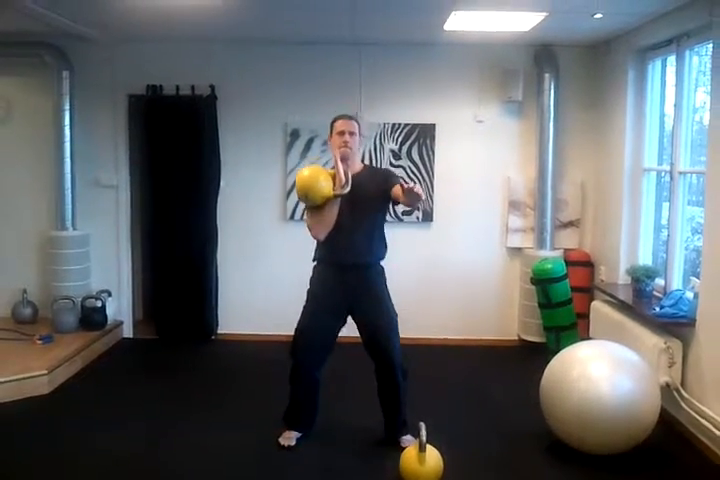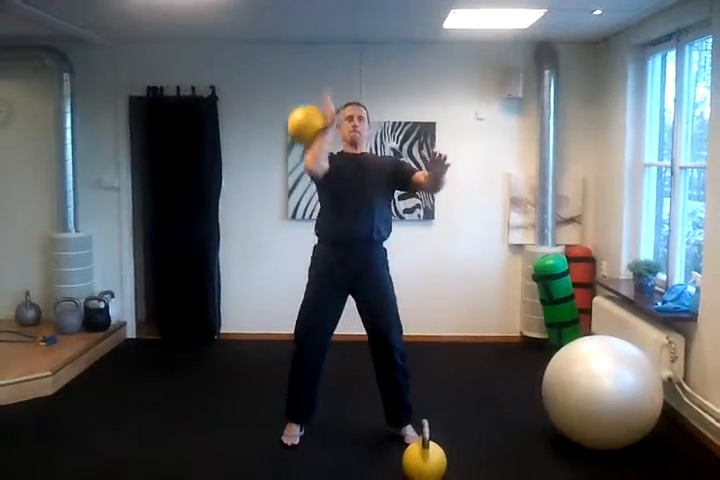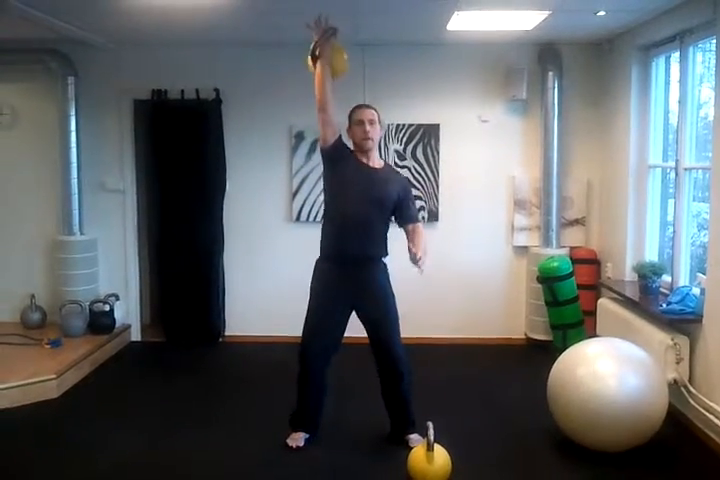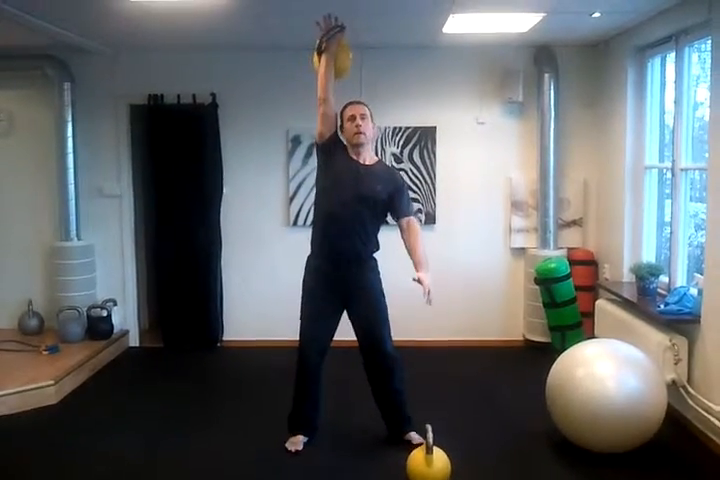
dt=0.4s
person 1, frame 1
left shoulder: (381, 177)
left elbow: (404, 194)
right elbow: (319, 231)
left wrist: (413, 193)
right wrist: (338, 191)
left hip: (369, 277)
right hip: (328, 277)
left knee: (390, 356)
right knee: (305, 352)
left ankle: (397, 428)
right ankle: (297, 423)
person 1, frame 2
left shoulder: (387, 166)
right shoulder: (330, 159)
left elbow: (429, 185)
right elbow: (312, 166)
left wrist: (437, 170)
right wrist: (326, 126)
left hip: (371, 259)
right hip: (330, 258)
left knee: (389, 341)
right knee: (308, 339)
left ankle: (401, 419)
right ankle: (297, 418)
person 1, frame 3
left shoulder: (397, 181)
right shoulder: (337, 160)
left elbow: (413, 228)
right elbow: (323, 106)
left wrist: (418, 248)
right wrist: (323, 56)
left hip: (373, 274)
right hip: (331, 271)
left knee: (393, 355)
right knee: (314, 352)
left ankle: (405, 427)
right ankle: (304, 425)
person 1, frame 4
left shoulder: (389, 178)
right shoulder: (329, 156)
left elbow: (408, 223)
right elbow: (323, 101)
left wrist: (422, 267)
right wrist: (328, 52)
left hip: (363, 271)
right hip: (322, 269)
left knee: (381, 351)
right knee: (310, 351)
left ankle: (400, 425)
right ankle: (302, 427)
